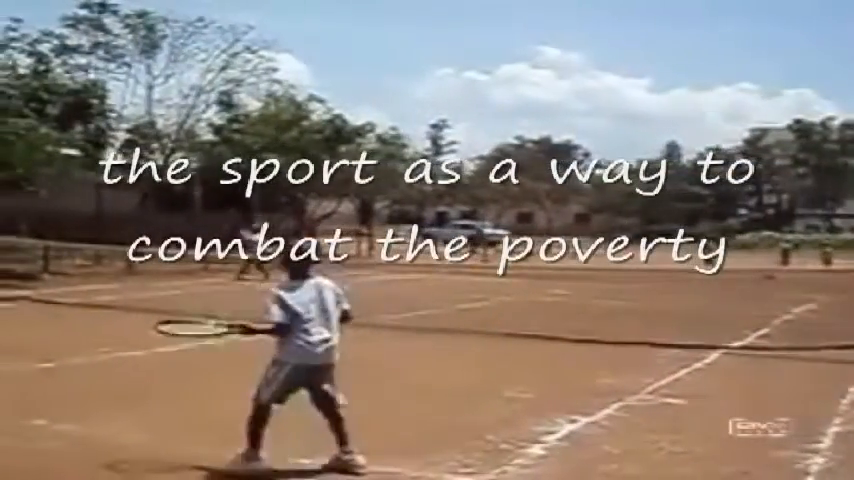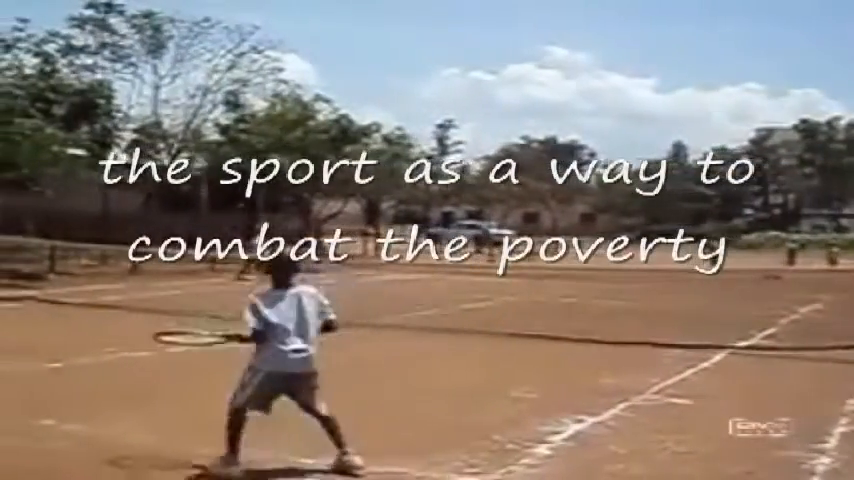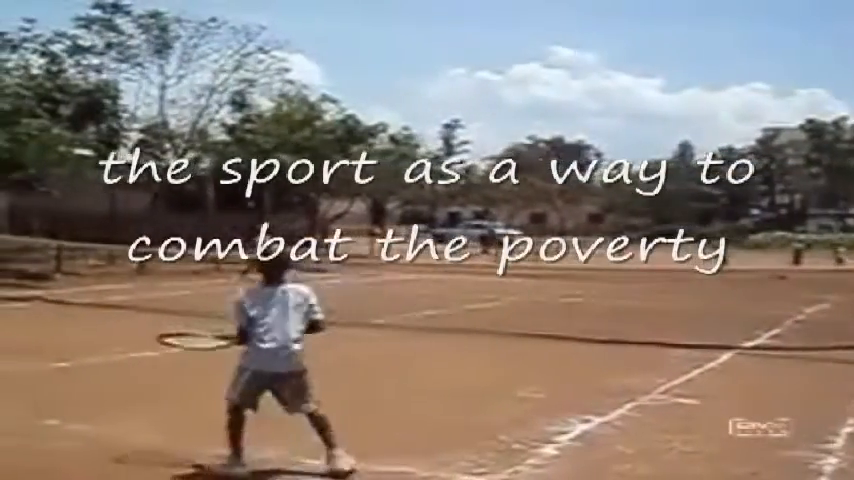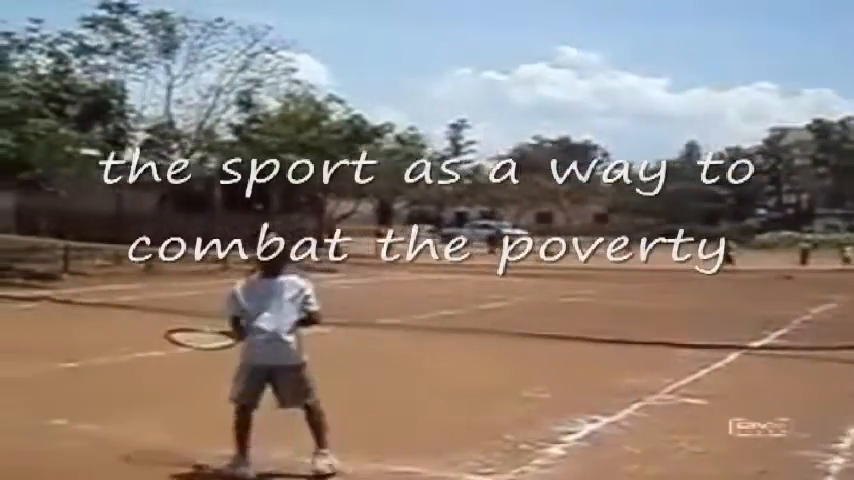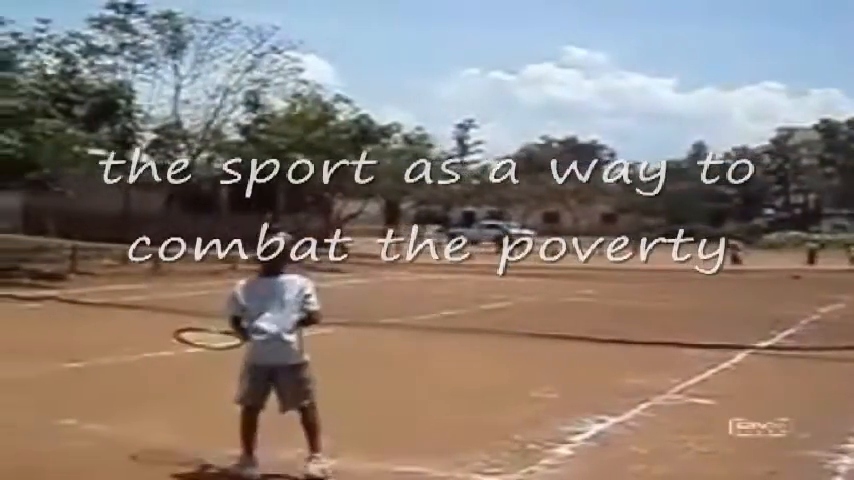
dt=0.1s
person 1, frame 1
left shoulder: (282, 293)
right shoulder: (329, 286)
left elbow: (281, 328)
right elbow: (346, 316)
left wrist: (255, 330)
left hip: (293, 357)
right hip: (324, 356)
left knee: (262, 402)
right knee: (329, 405)
left ankle: (252, 455)
right ankle: (348, 454)
person 1, frame 2
left shoulder: (260, 301)
right shoulder: (313, 295)
left elbow: (259, 336)
right elbow: (332, 325)
left wrist: (245, 339)
left hip: (270, 365)
right hip: (304, 364)
left knee: (238, 407)
right knee: (318, 410)
left ankle: (231, 459)
right ankle: (346, 455)
person 1, frame 3
left shoulder: (248, 296)
right shoulder: (302, 293)
left elbow: (242, 334)
right elbow: (318, 325)
left wrist: (247, 338)
left hip: (255, 362)
right hip: (290, 362)
left knee: (236, 407)
right knee: (310, 409)
left ankle: (235, 460)
right ankle: (336, 455)
person 1, frame 4
left shoulder: (243, 288)
right shoulder: (299, 285)
left elbow: (235, 322)
right elbow: (313, 317)
left hip: (255, 355)
right hip: (289, 355)
left knee: (243, 406)
right knee: (310, 404)
left ankle: (241, 461)
right ankle: (323, 455)
person 1, frame 5
left shoulder: (245, 287)
right shoulder: (301, 284)
left elbow: (235, 322)
right elbow: (313, 317)
left hip: (258, 355)
right hip: (291, 354)
left knee: (250, 406)
right knee: (307, 406)
right ankle: (315, 459)
